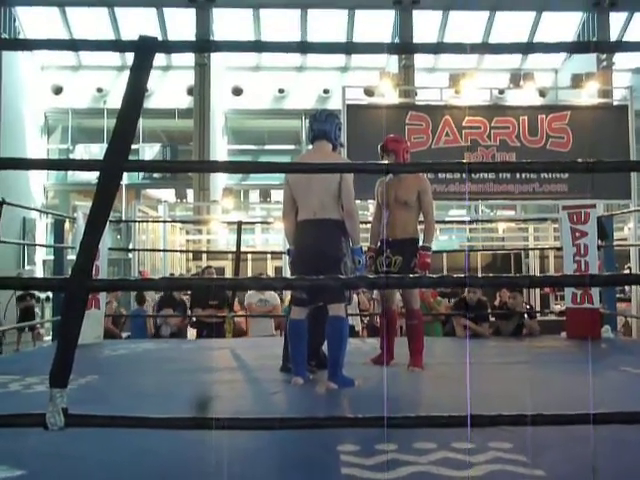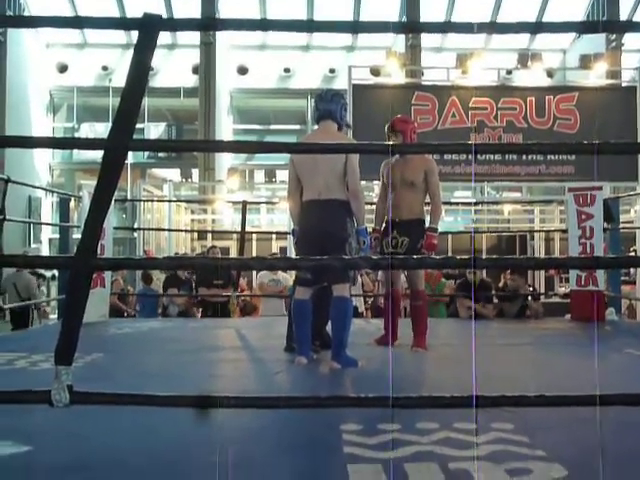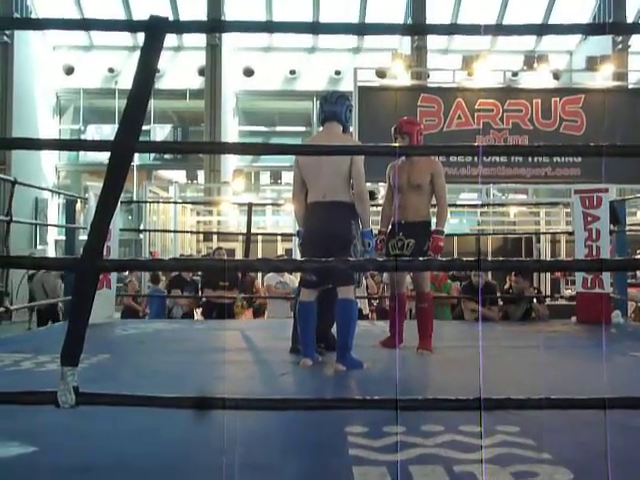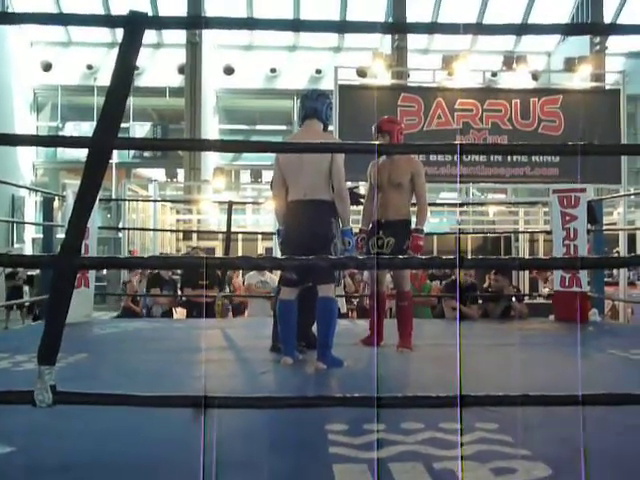
dt=0.5s
person 1, frame 1
left shoulder: (294, 166)
right shoulder: (340, 163)
left elbow: (287, 214)
right elbow: (349, 210)
left wrist: (293, 247)
right wrist: (357, 246)
left hip: (303, 237)
right hip: (331, 235)
left knee: (299, 306)
right knee: (337, 306)
left ankle: (298, 372)
right ankle: (335, 375)
person 1, frame 2
right shoulder: (346, 143)
left elbow: (293, 194)
right elbow: (354, 190)
left wrist: (297, 226)
right wrist: (362, 226)
left hip: (309, 217)
right hip: (337, 216)
left knee: (304, 286)
right knee: (342, 286)
left ankle: (302, 351)
right ankle: (339, 355)
person 1, frame 3
left shoulder: (305, 148)
right shoulder: (351, 145)
left elbow: (297, 196)
right elbow: (360, 192)
left wrist: (302, 228)
right wrist: (366, 228)
left hip: (314, 219)
right hip: (341, 217)
left knee: (308, 287)
right knee: (346, 287)
left ankle: (307, 353)
right ankle: (343, 356)
person 1, frame 4
right shoulder: (331, 142)
left elbow: (278, 194)
right elbow: (340, 189)
left wrist: (282, 226)
right wrist: (347, 227)
left hip: (294, 218)
right hip: (322, 216)
left knee: (289, 286)
right knee: (327, 286)
left ankle: (288, 351)
right ankle: (324, 355)
person 2, frame 1
left shoulder: (419, 182)
right shoulder: (381, 185)
left elbow: (429, 219)
left wrist: (425, 250)
right wrist: (371, 249)
left hip: (408, 245)
right hip: (385, 246)
left knee: (411, 300)
right knee: (386, 300)
left ankle: (416, 356)
right ankle: (386, 352)
person 2, frame 2
left shoulder: (426, 163)
right shoulder: (387, 166)
left elbow: (436, 201)
left wrist: (432, 231)
right wrist: (376, 229)
left hip: (414, 226)
right hip: (391, 226)
left knee: (416, 281)
right knee: (390, 281)
left ankle: (420, 337)
right ankle: (390, 332)
person 2, frame 3
left shoulder: (432, 165)
right shoulder: (393, 168)
left elbow: (442, 203)
left wrist: (439, 233)
right wrist: (382, 232)
left hip: (420, 229)
right hip: (397, 229)
left knee: (422, 283)
right knee: (395, 283)
left ankle: (425, 339)
right ankle: (395, 335)
person 2, frame 4
left shoulder: (413, 164)
right shoulder: (374, 166)
left elbow: (422, 201)
left wrist: (418, 232)
right wrist: (363, 230)
left hip: (400, 227)
right hip: (377, 227)
left knee: (402, 281)
right knee: (376, 281)
left ankle: (405, 337)
right ankle: (375, 333)
